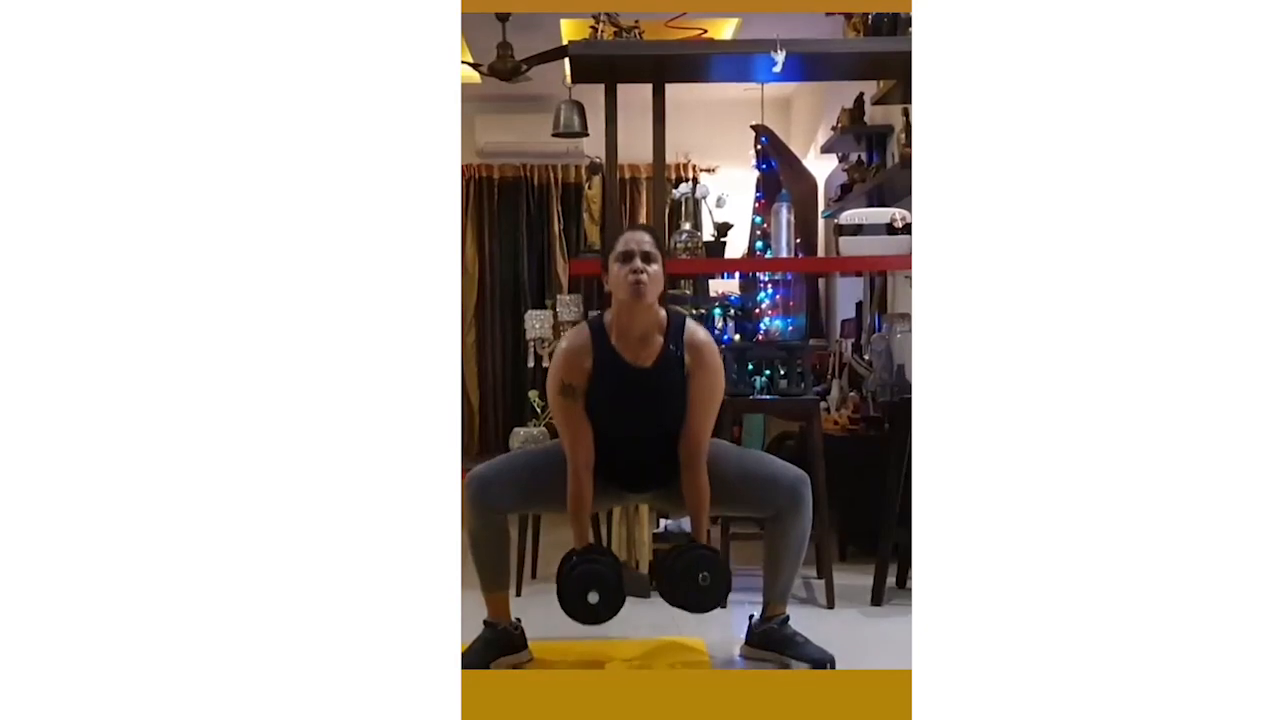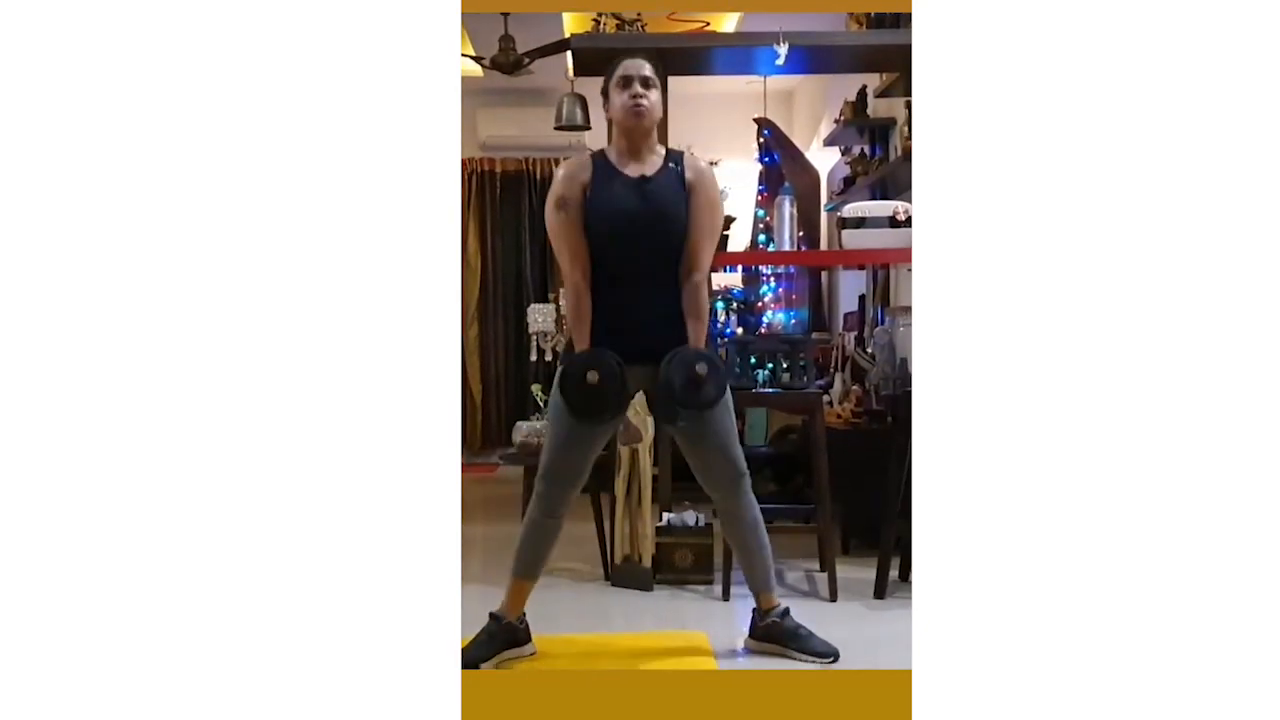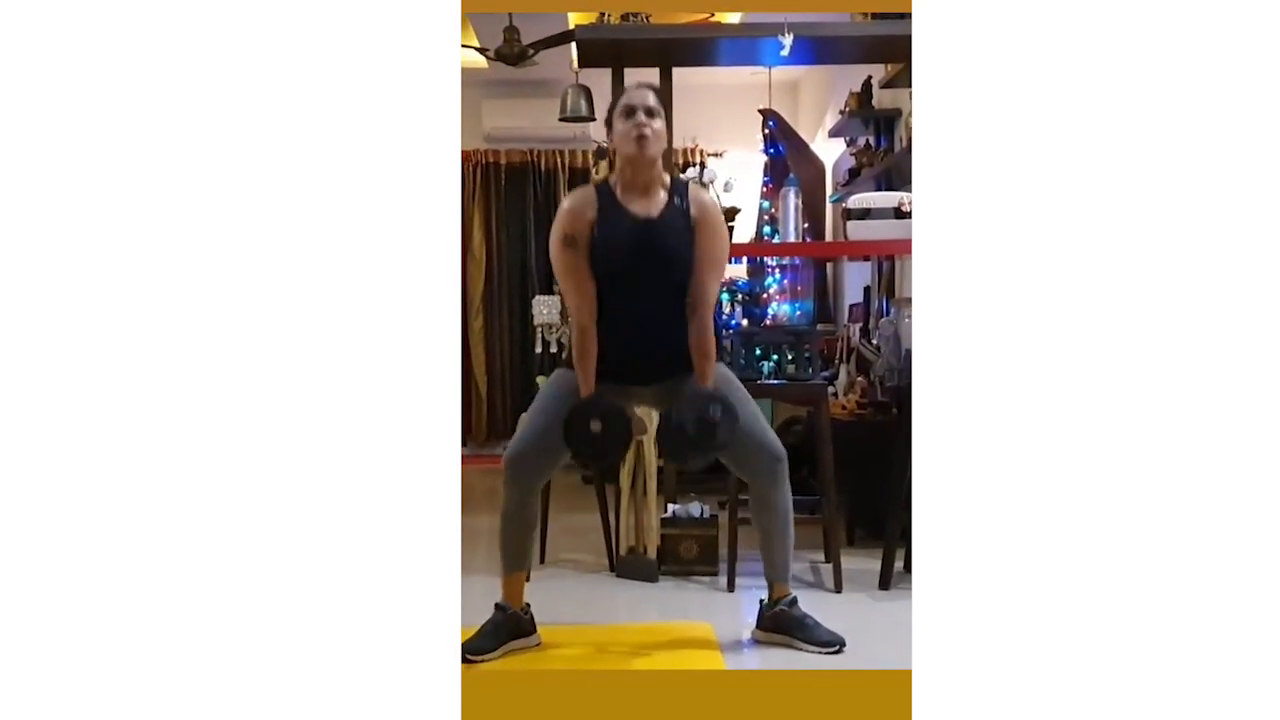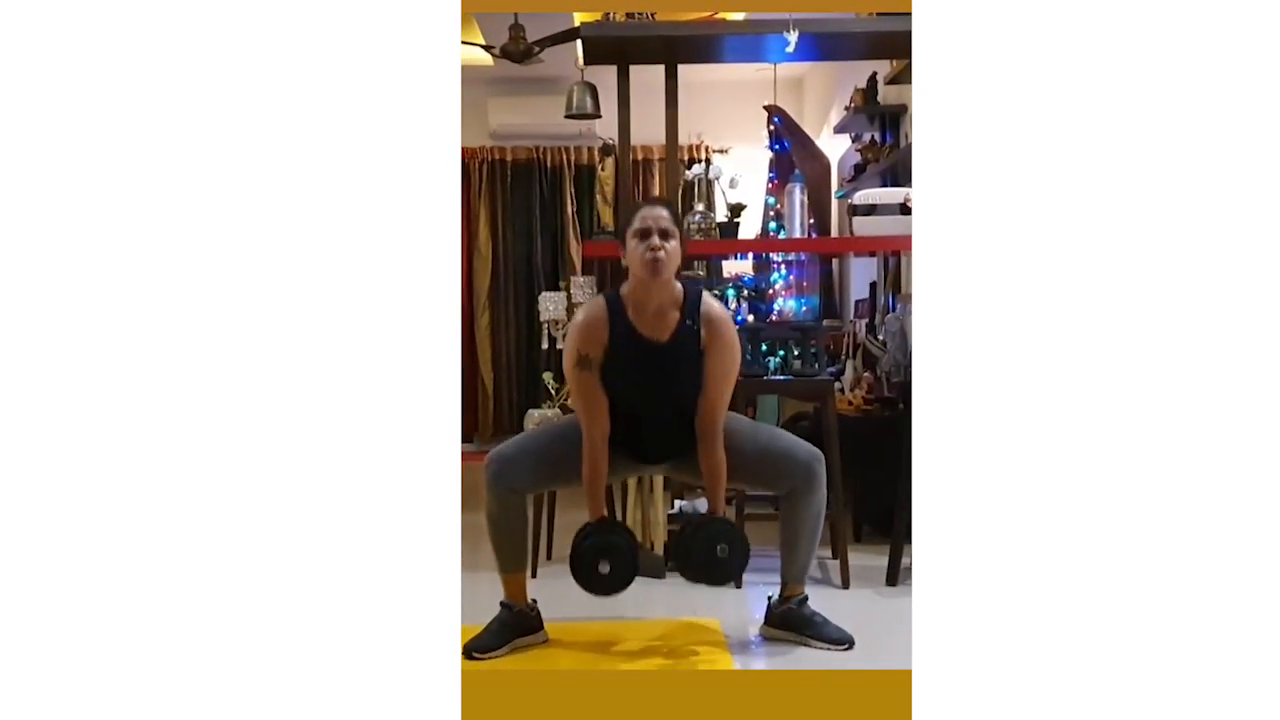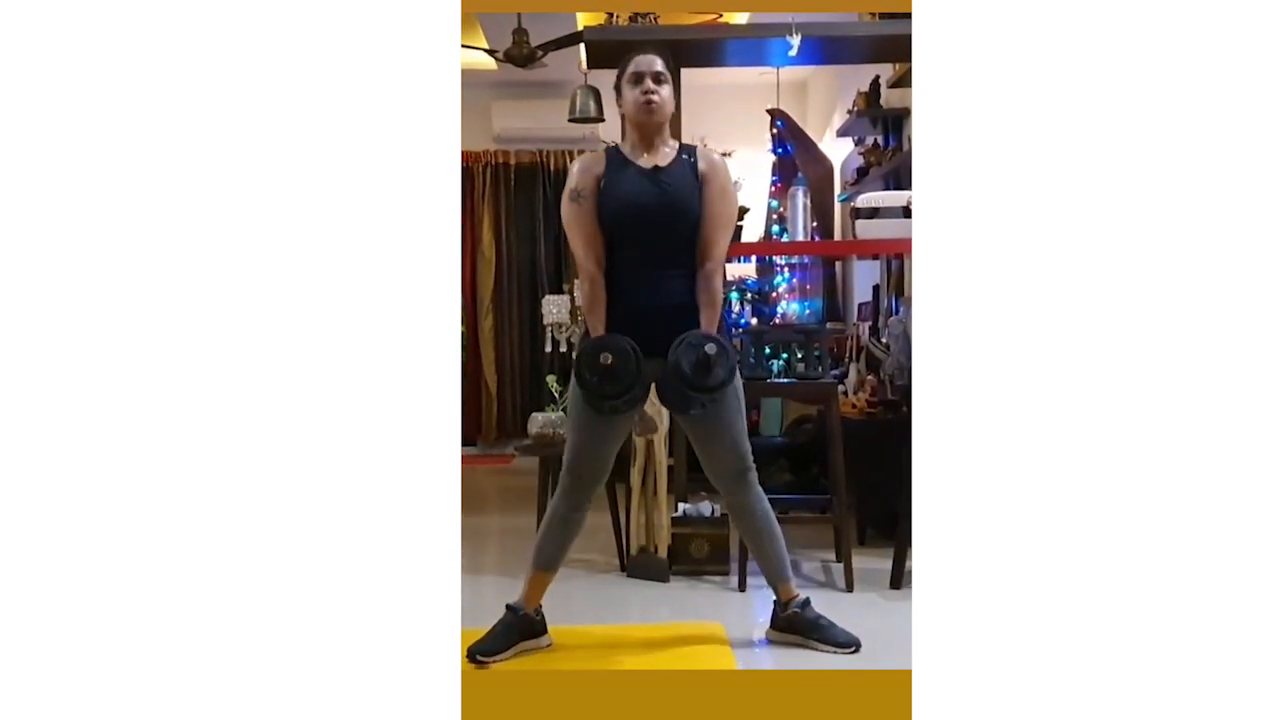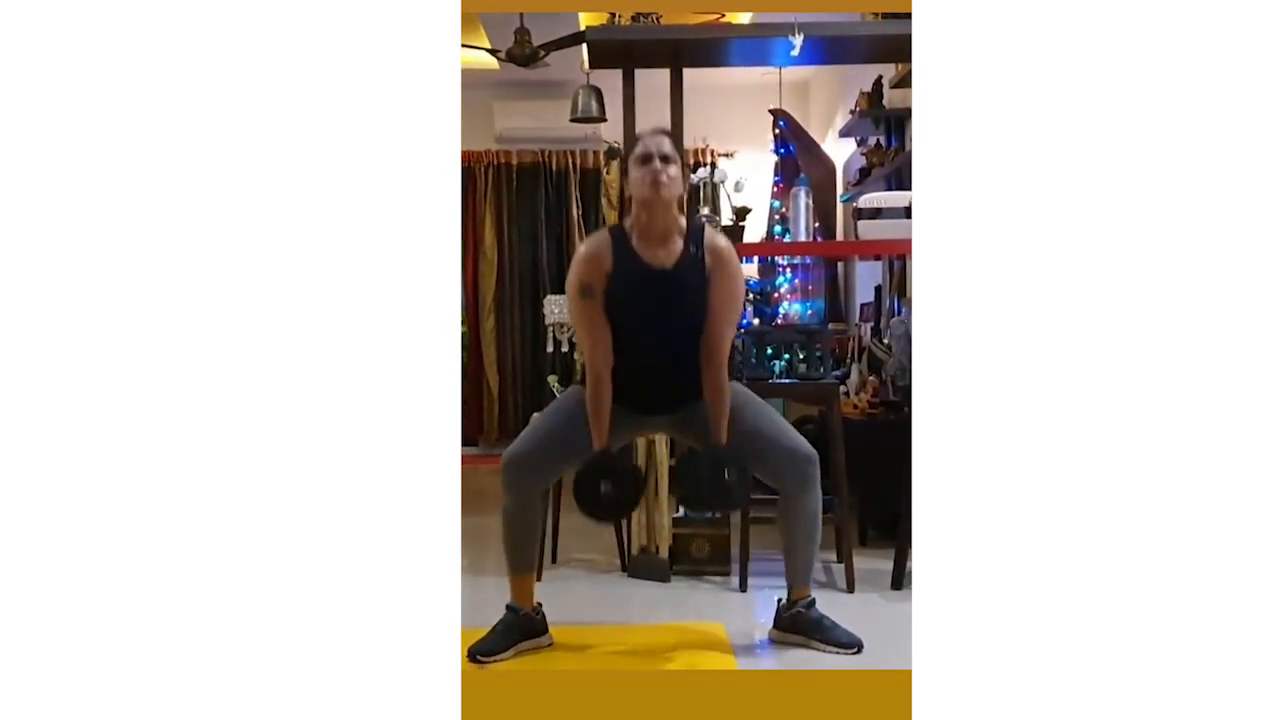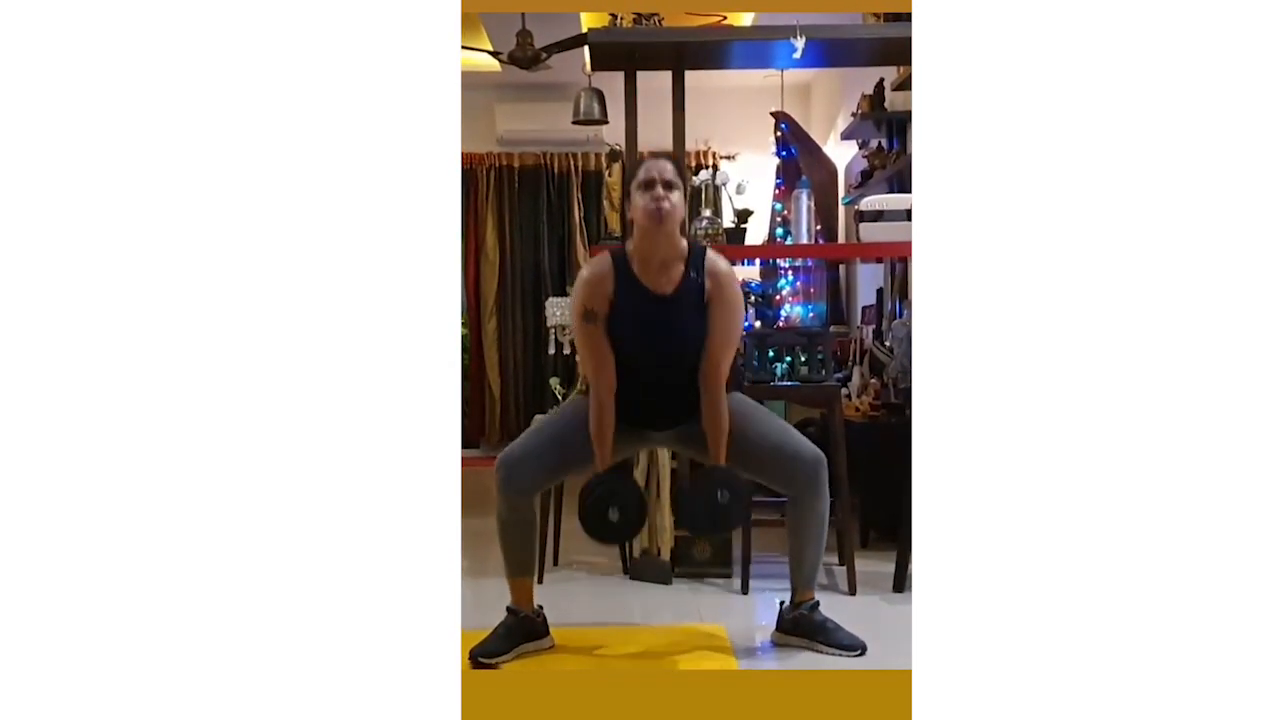
dt=0.7s
person 1, frame 1
left shoulder: (697, 346)
right shoulder: (577, 351)
left elbow: (694, 454)
right elbow: (579, 462)
left wrist: (701, 542)
right wrist: (582, 548)
left hip: (672, 470)
right hip: (602, 469)
left knee: (793, 490)
right knee: (481, 491)
left ankle: (770, 626)
right ankle: (502, 631)
person 1, frame 2
left shoulder: (694, 175)
right shoulder: (576, 177)
left elbow: (698, 274)
right elbow: (574, 278)
left wrist: (695, 357)
right wrist: (583, 359)
left hip: (676, 352)
right hip: (603, 353)
left knee: (731, 481)
right knee: (553, 485)
left ankle: (771, 619)
right ankle: (509, 624)
person 1, frame 3
left shoulder: (700, 206)
right shoulder: (580, 209)
left elbow: (702, 310)
right elbow: (583, 316)
left wrist: (705, 394)
right wrist: (587, 399)
left hip: (681, 367)
right hip: (603, 368)
left knee: (768, 459)
right knee: (521, 465)
left ankle: (779, 607)
right ankle: (513, 614)
person 1, frame 4
left shoulder: (713, 319)
right shoulder: (593, 322)
left elbow: (711, 425)
right elbow: (595, 433)
left wrist: (718, 515)
right wrist: (597, 522)
left hip: (688, 442)
right hip: (619, 442)
left knee: (807, 467)
right knee: (502, 471)
left ankle: (789, 606)
right ankle: (519, 613)
person 1, frame 5
left shoulder: (707, 167)
right shoulder: (591, 171)
left elbow: (711, 264)
right elbow: (590, 269)
left wrist: (707, 342)
right wrist: (599, 347)
left hip: (690, 340)
right hip: (618, 342)
left knee: (737, 476)
right knee: (578, 482)
left ankle: (792, 610)
right ankle: (525, 616)
person 1, frame 6
left shoulder: (715, 253)
right shoulder: (596, 256)
left elbow: (715, 359)
right elbow: (598, 366)
left wrist: (718, 445)
right wrist: (599, 453)
left hip: (693, 398)
right hip: (622, 398)
left knee: (800, 463)
right knee: (519, 469)
left ankle: (797, 609)
right ankle: (524, 616)
person 1, frame 7
left shoulder: (716, 275)
right shoulder: (599, 279)
left elbow: (713, 383)
right elbow: (601, 390)
left wrist: (718, 472)
right wrist: (603, 474)
left hip: (693, 408)
right hip: (623, 410)
left knee: (809, 467)
right knee: (513, 472)
left ankle: (800, 612)
right ankle: (525, 618)
